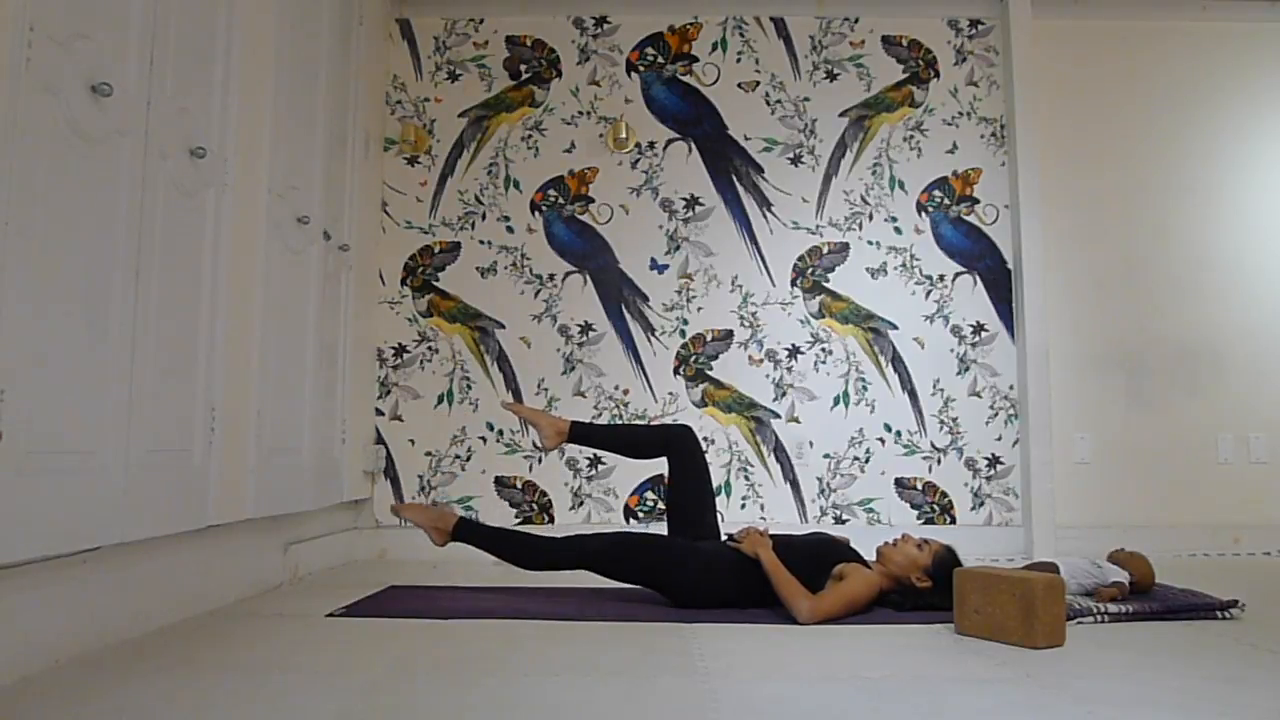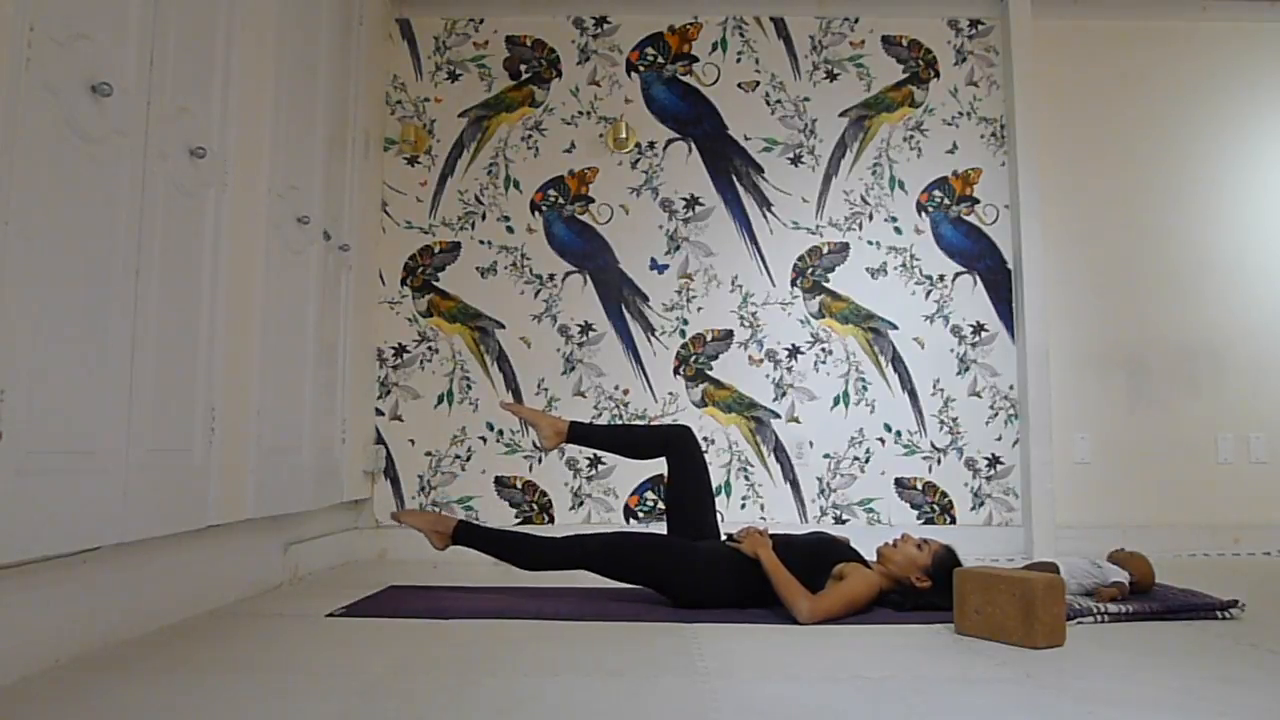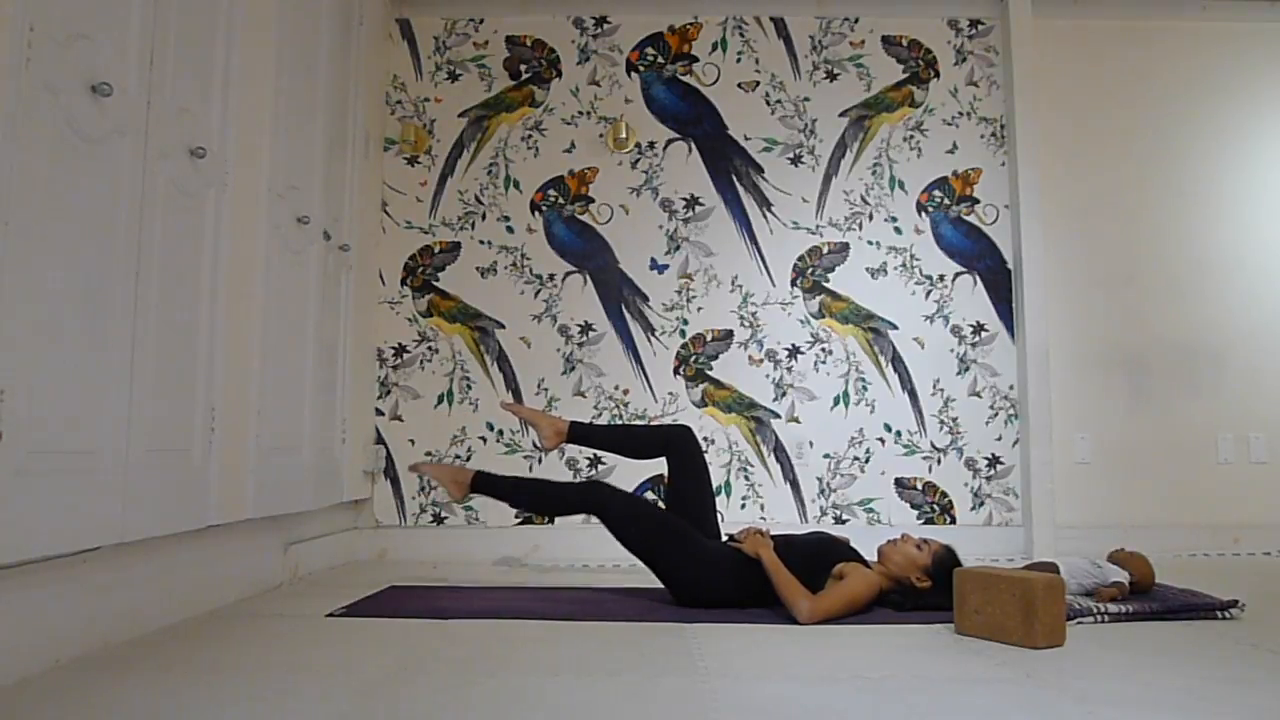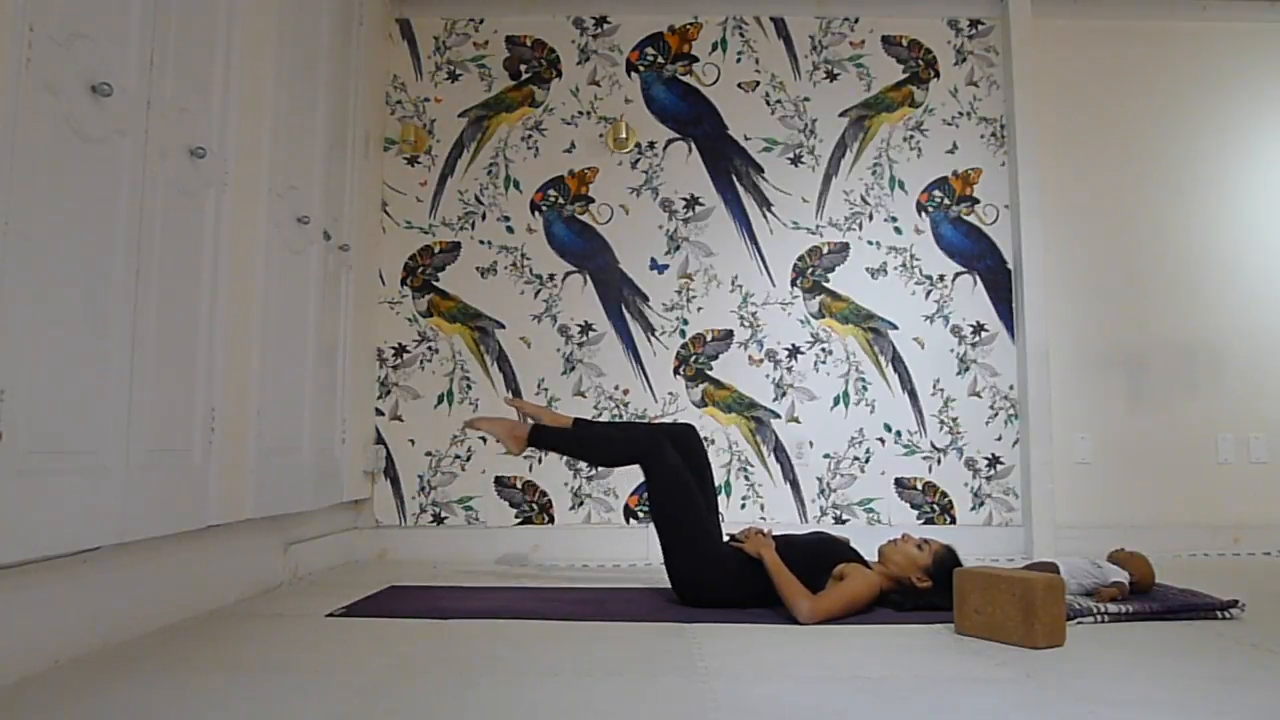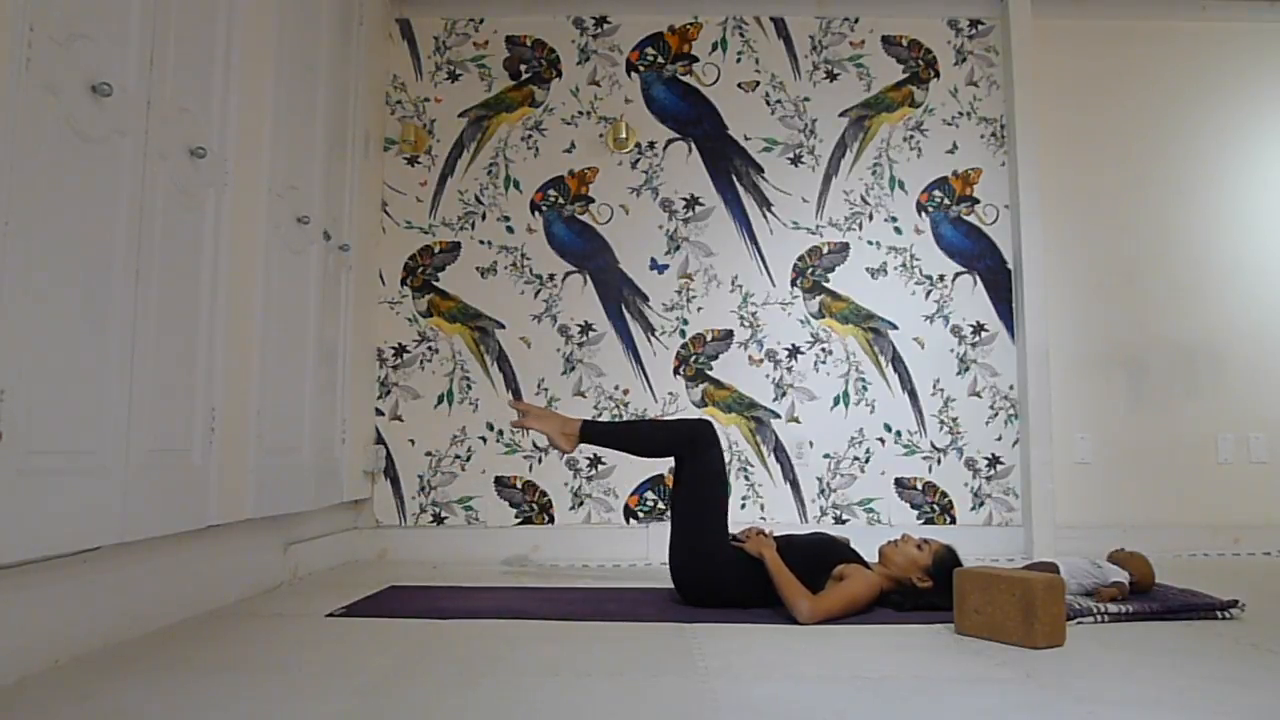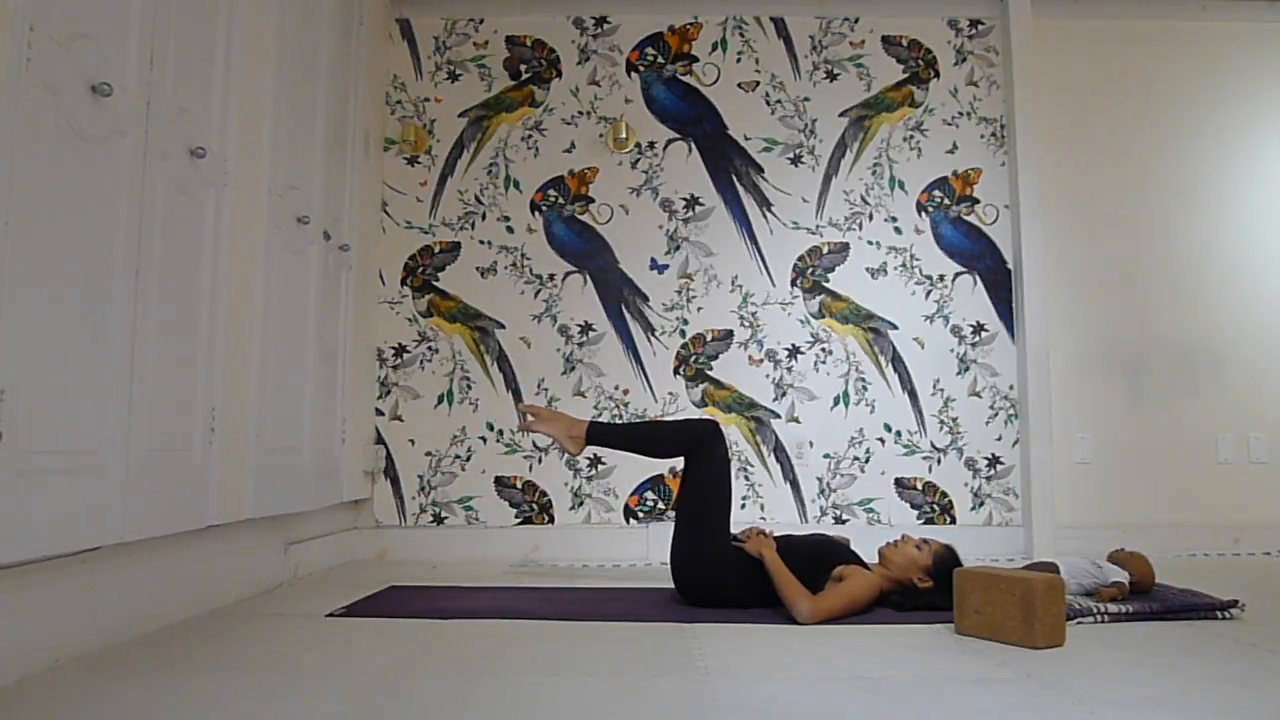
dt=0.5s
person 1, frame 1
left shoulder: (865, 585)
right shoulder: (855, 563)
left elbow: (807, 609)
left wrist: (762, 553)
right wrist: (759, 539)
left hip: (708, 577)
right hip: (711, 553)
left knee: (574, 549)
right knee: (679, 438)
left ankle: (455, 528)
right ankle: (565, 431)
person 1, frame 2
left shoulder: (866, 585)
right shoulder: (856, 564)
left elbow: (807, 609)
left wrist: (762, 553)
right wrist: (761, 538)
left hip: (709, 579)
right hip: (713, 552)
left knee: (577, 549)
right knee: (678, 439)
left ankle: (455, 531)
right ankle: (563, 431)
person 1, frame 3
left shoulder: (866, 586)
right shoulder: (856, 565)
left elbow: (806, 609)
left wrist: (763, 552)
right wrist: (763, 537)
left hip: (711, 578)
right hip: (714, 558)
left knee: (599, 494)
right knee: (679, 438)
left ankle: (474, 483)
right ankle: (564, 431)
person 1, frame 4
left shoulder: (866, 586)
right shoulder: (859, 567)
left elbow: (807, 609)
left wrist: (766, 552)
right wrist: (762, 540)
left hip: (711, 576)
right hip: (720, 560)
left knee: (651, 447)
right knee: (682, 436)
left ankle: (530, 436)
right ankle: (566, 427)
person 1, frame 5
left shoulder: (865, 586)
right shoulder: (858, 570)
left elbow: (807, 610)
left wrist: (767, 552)
right wrist: (764, 539)
left hip: (710, 575)
right hip: (715, 568)
left knee: (701, 434)
right knee: (693, 442)
left ankle: (578, 431)
right ankle: (578, 431)
person 1, frame 6
left shoulder: (865, 586)
right shoulder: (860, 571)
left elbow: (807, 610)
left wrist: (767, 552)
right wrist: (765, 540)
left hip: (711, 575)
right hip: (718, 566)
left knee: (707, 434)
right knee: (704, 440)
left ankle: (584, 432)
right ankle: (585, 433)
